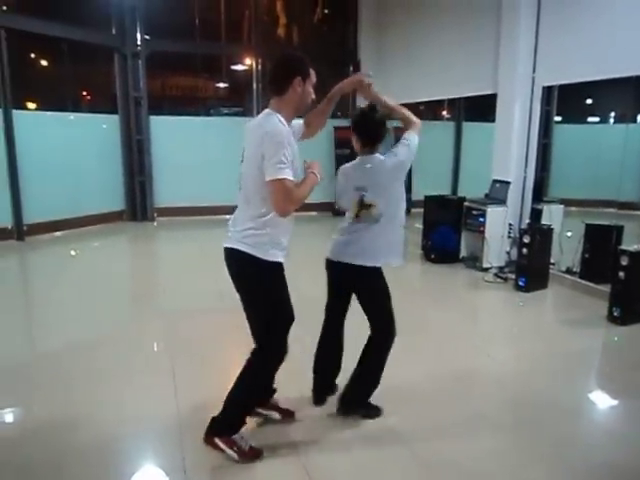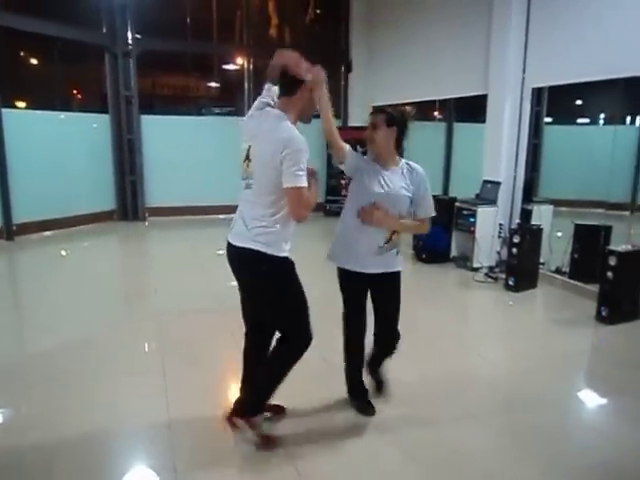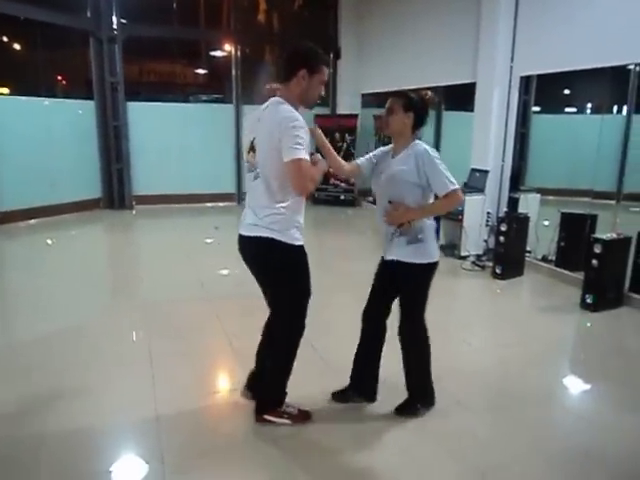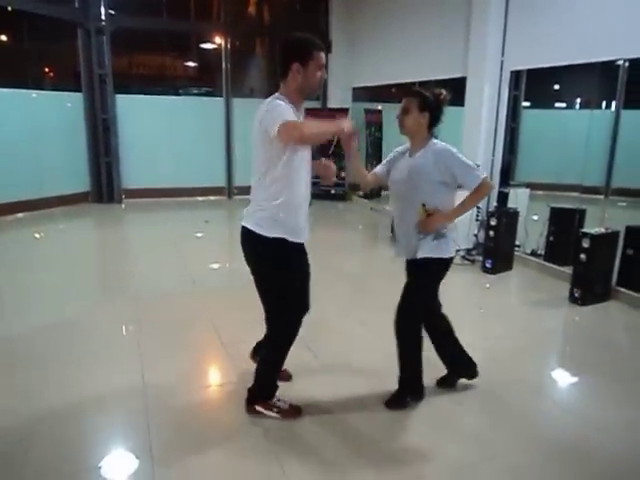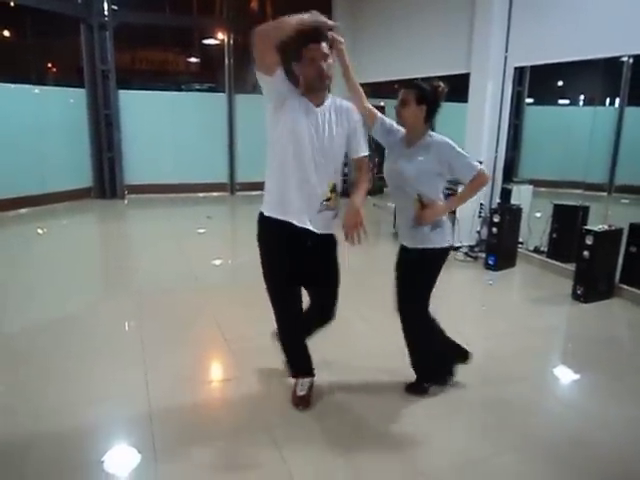
dt=0.4s
person 1, frame 1
left shoulder: (267, 123)
right shoulder: (277, 134)
left elbow: (311, 126)
right elbow: (286, 203)
left wrist: (339, 93)
right wrist: (312, 176)
left hip: (249, 250)
right hip: (256, 255)
left knee: (278, 327)
right knee: (271, 344)
left ankle: (260, 398)
right ankle: (224, 428)
person 1, frame 2
left shoulder: (256, 117)
right shoulder: (292, 139)
left elbow: (273, 73)
right elbow: (300, 210)
left wrist: (286, 61)
right wrist: (313, 182)
left hip: (240, 246)
right hip: (266, 255)
left knee: (260, 328)
right knee: (297, 334)
left ankle: (248, 402)
right ankle: (250, 409)
person 1, frame 3
left shoulder: (264, 113)
right shoulder: (290, 120)
right elbow: (303, 183)
right wrist: (320, 165)
left hip: (254, 235)
right hip: (278, 241)
left knee: (283, 313)
right knee: (291, 322)
left ankle: (259, 383)
right ankle: (270, 404)
person 1, frame 4
left shoulder: (294, 115)
right shoulder: (274, 110)
right elbow: (302, 134)
left wrist: (321, 166)
right wrist: (341, 127)
left hip: (289, 234)
right hip: (267, 235)
left knee: (290, 306)
right knee: (289, 314)
left ankle: (266, 353)
right ankle: (261, 396)
person 1, frame 5
left shoulder: (344, 112)
right shoulder: (282, 100)
left elbow: (363, 166)
right elbow: (263, 39)
left wrist: (355, 203)
right wrist: (309, 19)
left hip: (322, 230)
right hip: (277, 225)
left knee: (324, 307)
right knee: (286, 306)
left ankle: (290, 336)
right ankle: (302, 373)
person 2, frame 1
left shoulder: (346, 171)
right shoulder: (392, 166)
right elbow: (414, 124)
right wrist: (380, 101)
left hip: (339, 259)
right hip: (366, 265)
left knee: (333, 323)
right knee: (384, 329)
left ankle: (323, 388)
right ankle: (354, 398)
person 2, frame 2
left shoulder: (413, 174)
right shoulder: (360, 165)
left elbow: (424, 224)
right elbow: (333, 139)
left wrist: (392, 222)
right wrist: (321, 92)
left hip: (388, 267)
right hip: (352, 263)
left knee: (388, 332)
right knee: (355, 330)
left ankle: (374, 366)
right ankle: (358, 390)
person 2, frame 3
left shoulder: (423, 155)
right shoulder: (382, 156)
left elbow: (455, 198)
right elbow: (345, 170)
left wrist: (412, 213)
right wrist: (319, 138)
left hip: (418, 256)
right hip: (392, 254)
left knee: (411, 325)
right knee: (372, 318)
left ankle: (422, 395)
right ankle: (362, 385)
person 2, frame 4
left shoulder: (443, 155)
right shoulder: (398, 157)
left elbow: (484, 186)
right elbow: (366, 180)
left wrist: (447, 217)
right wrist: (351, 149)
left hip: (434, 251)
right hip: (414, 251)
left knee: (406, 317)
right knee: (429, 314)
left ankle: (411, 387)
right ankle: (462, 365)
person 2, frame 5
left shoulder: (440, 146)
right shoulder: (394, 136)
left elbow: (480, 177)
right elbow: (362, 106)
left wrist: (445, 207)
right wrist: (342, 58)
left hip: (432, 242)
right hip: (409, 239)
left knee: (412, 308)
right knee: (411, 306)
left ankle: (433, 372)
right ankle: (450, 354)
